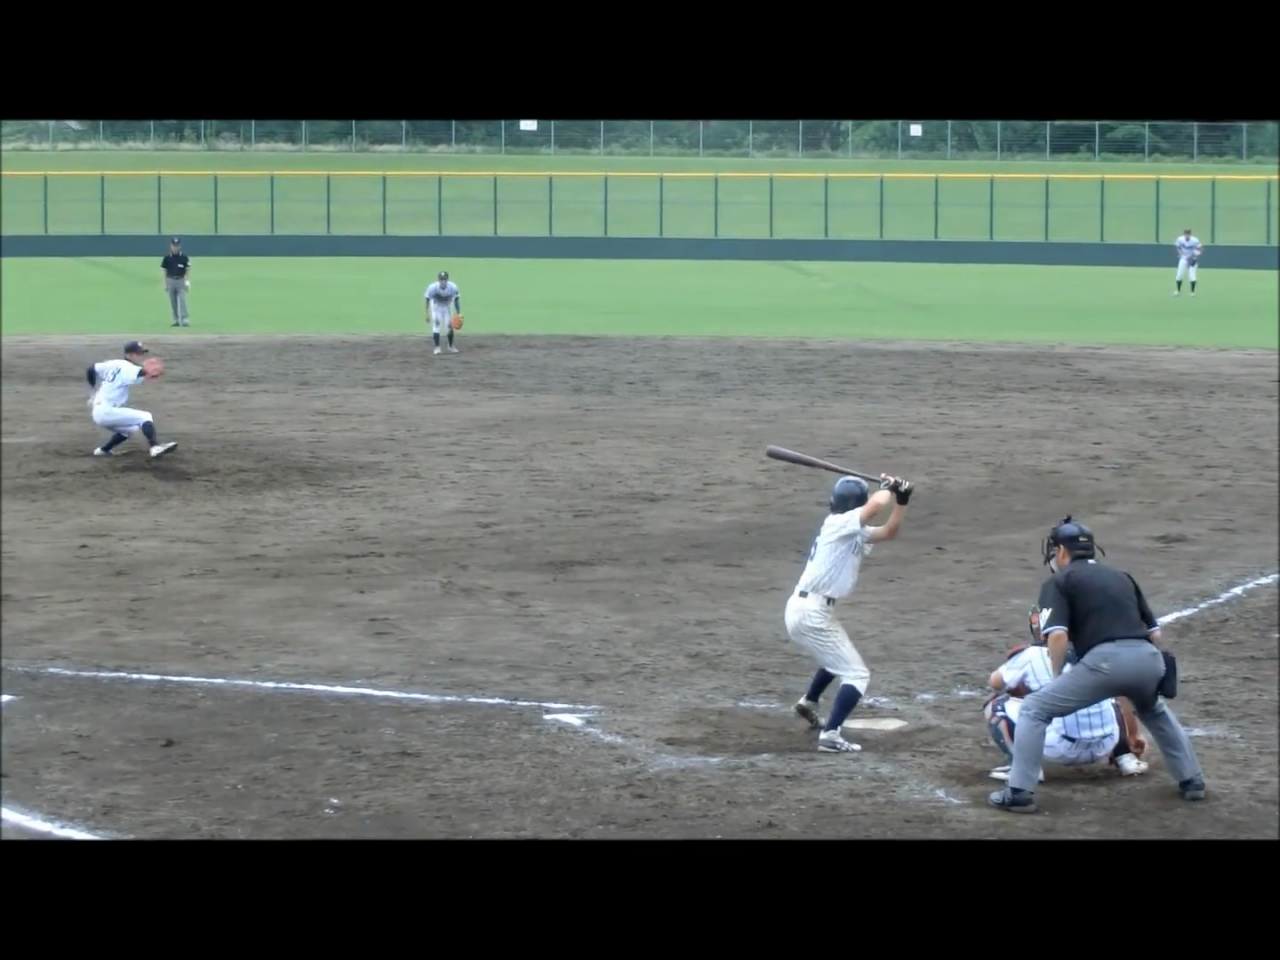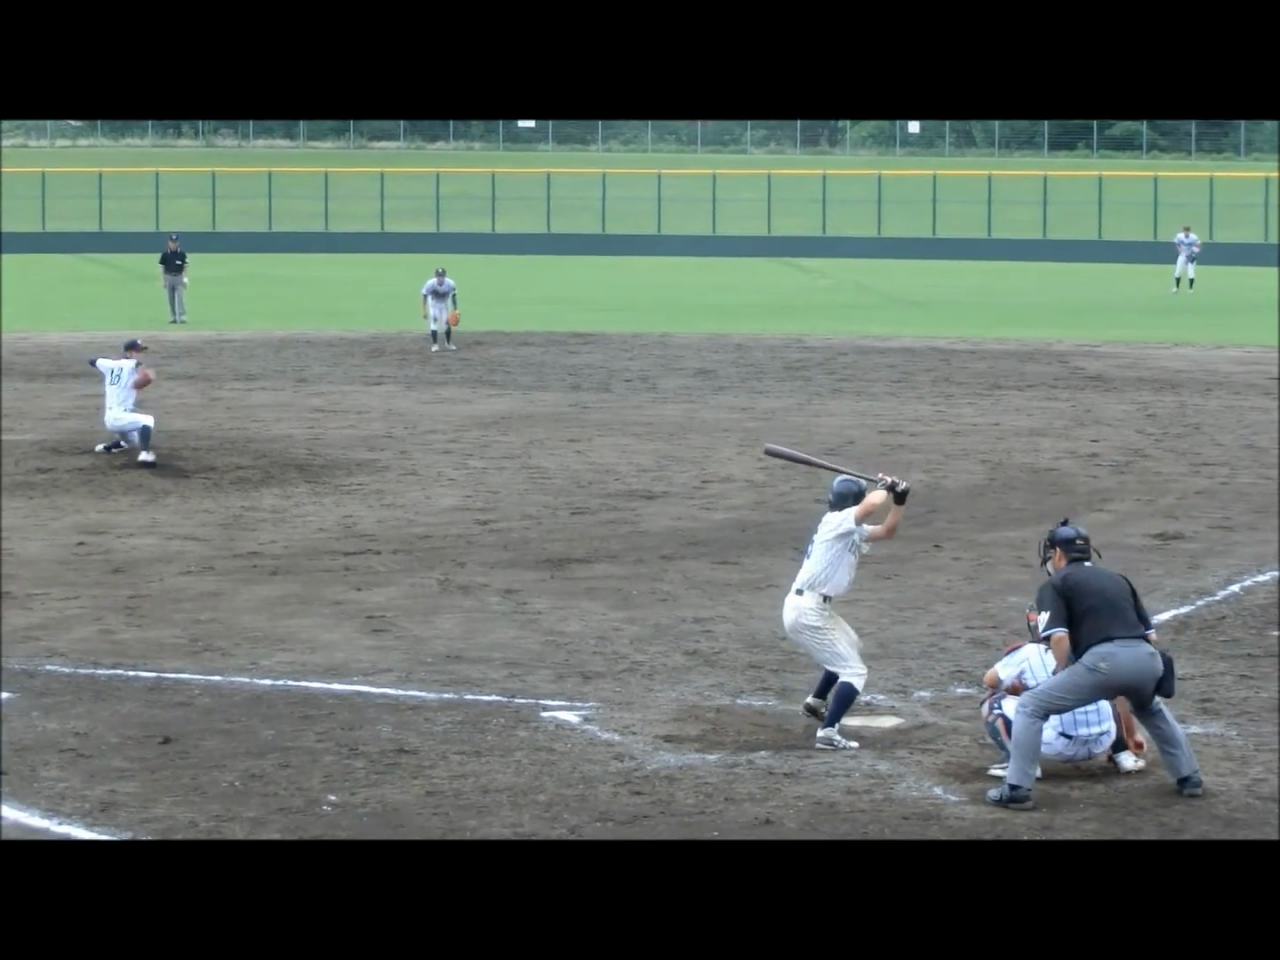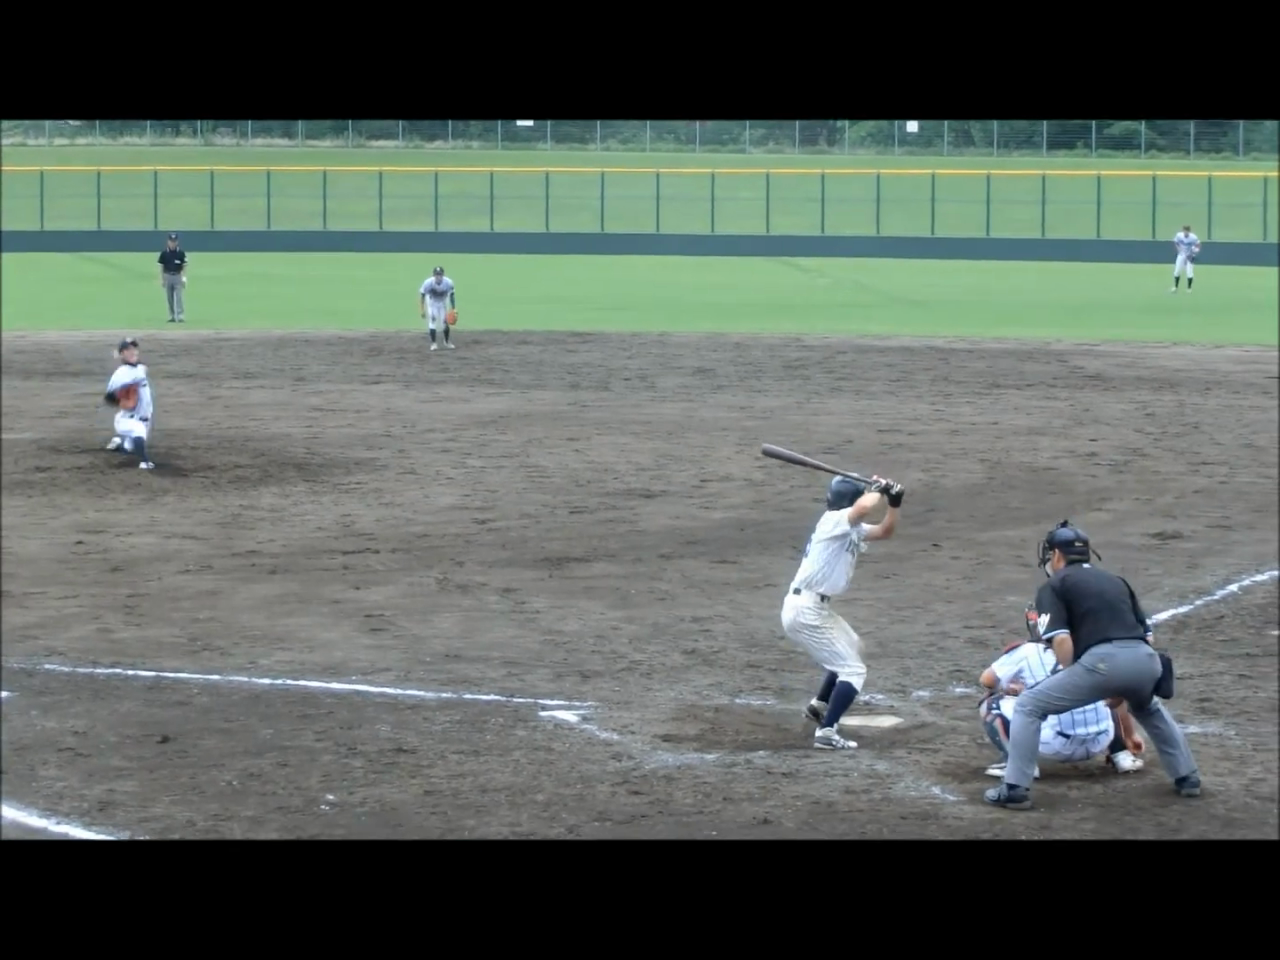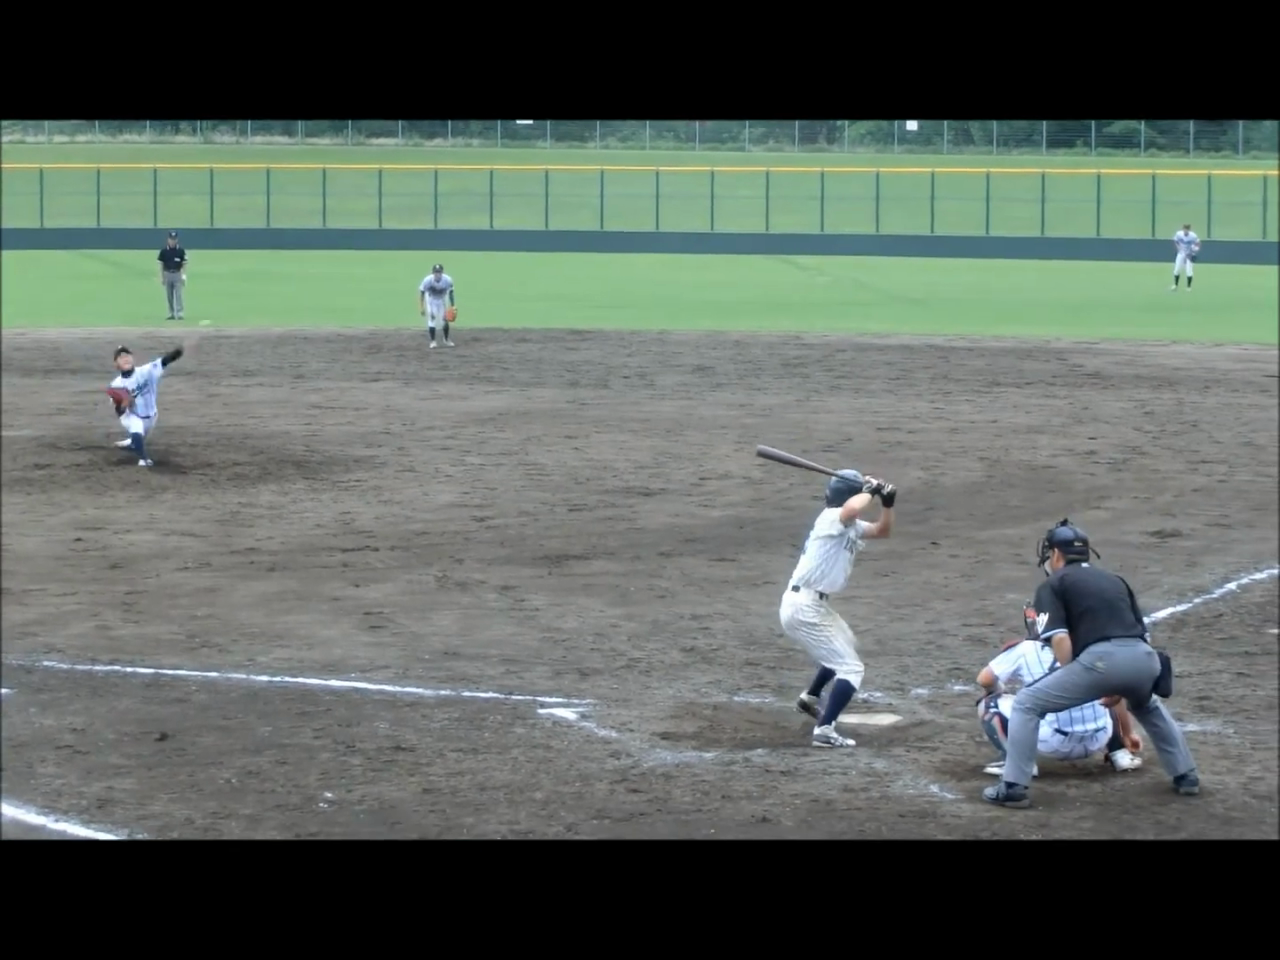
dt=0.1s
person 1, frame 1
left shoulder: (1057, 582)
right shoulder: (1121, 576)
left elbow: (1058, 635)
left wrist: (1057, 673)
left hip: (1105, 660)
right hip: (1149, 659)
left knee: (1034, 709)
right knee: (1154, 711)
left ankle: (1019, 792)
right ankle: (1192, 780)
person 1, frame 2
left shoulder: (1055, 584)
right shoulder: (1118, 579)
left elbow: (1059, 638)
left wrist: (1062, 675)
left hip: (1103, 660)
right hip: (1147, 660)
left knee: (1030, 706)
right knee: (1150, 709)
left ankle: (1016, 789)
right ankle: (1189, 777)
person 1, frame 3
left shoulder: (1053, 586)
right shoulder: (1116, 580)
left elbow: (1061, 640)
left wrist: (1071, 682)
left hip: (1103, 661)
right hip: (1146, 661)
left knee: (1028, 705)
right knee: (1148, 708)
left ankle: (1015, 788)
right ankle: (1187, 777)
person 1, frame 4
left shoulder: (1052, 585)
right shoulder: (1115, 579)
left elbow: (1060, 639)
left wrist: (1069, 681)
left hip: (1101, 660)
right hip: (1145, 659)
left knee: (1026, 703)
right knee: (1147, 706)
left ankle: (1013, 787)
right ankle: (1186, 775)
person 2, frame 1
left shoulder: (854, 530)
right shoulder: (839, 524)
left elbow: (888, 532)
right elbow: (876, 504)
left wrist: (901, 500)
right wrist: (888, 487)
left hip: (809, 609)
right hip: (811, 614)
left knee: (839, 656)
right knee: (856, 674)
left ankle: (809, 703)
right ankle: (830, 735)
person 2, frame 2
left shoulder: (852, 529)
right shoulder: (837, 522)
left elbow: (886, 531)
right elbow: (871, 504)
left wrist: (899, 500)
right wrist: (884, 487)
left hip: (807, 607)
right hip: (807, 611)
left knee: (849, 646)
right knee: (854, 671)
left ankle: (817, 701)
right ankle: (828, 732)
person 2, frame 3
left shoulder: (850, 526)
right shoulder: (835, 521)
left elbow: (885, 532)
right elbow: (862, 507)
left wrist: (894, 502)
right wrist: (879, 490)
left hip: (811, 606)
right hip: (806, 610)
left knee: (851, 646)
right knee: (853, 670)
left ankle: (820, 703)
right ankle: (826, 732)
person 2, frame 4
left shoulder: (848, 525)
right shoulder: (831, 518)
left elbow: (881, 530)
right elbow: (852, 508)
left wrist: (887, 502)
right wrist: (871, 490)
left hip: (810, 603)
right hip: (804, 607)
left knee: (845, 643)
right knee: (851, 668)
left ankle: (811, 698)
right ankle: (824, 730)
